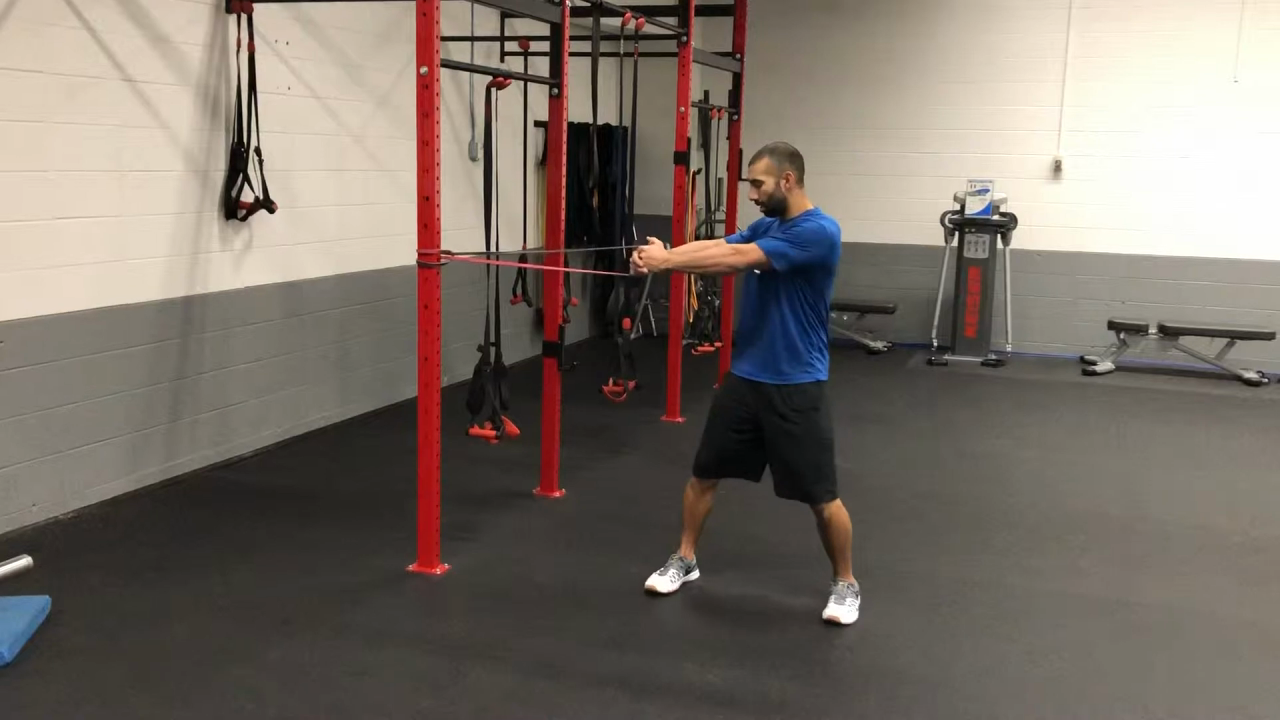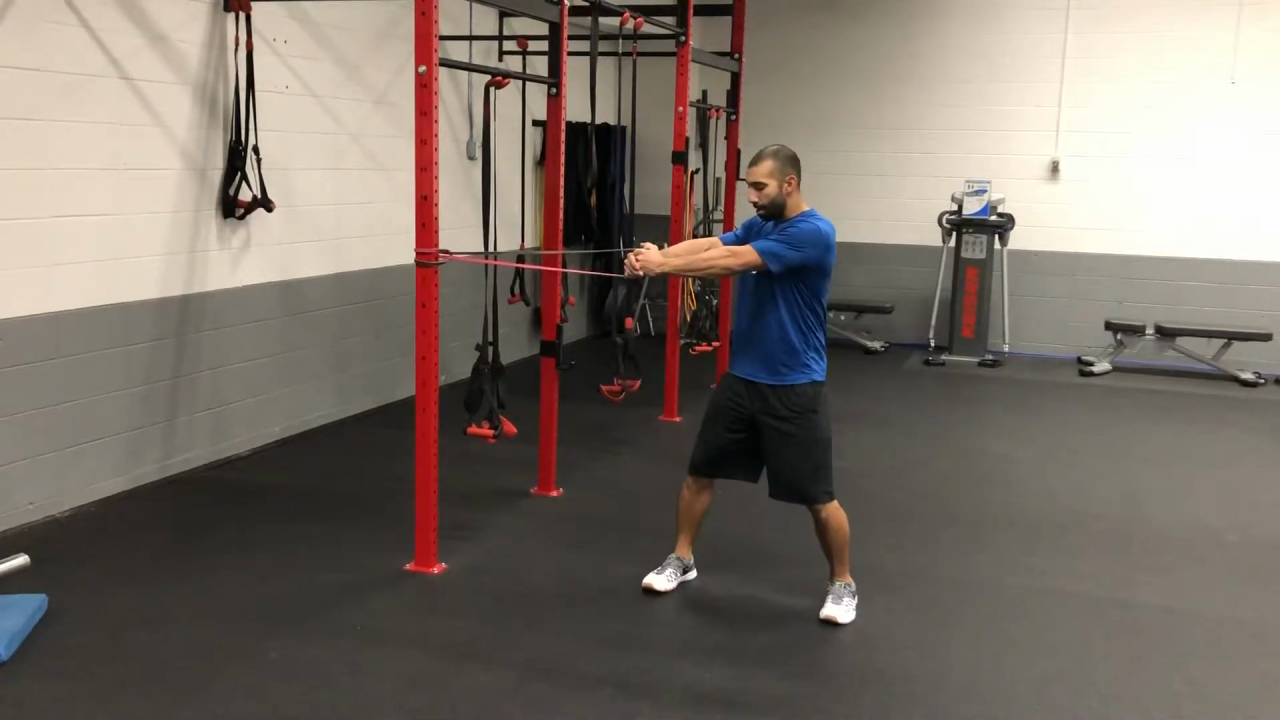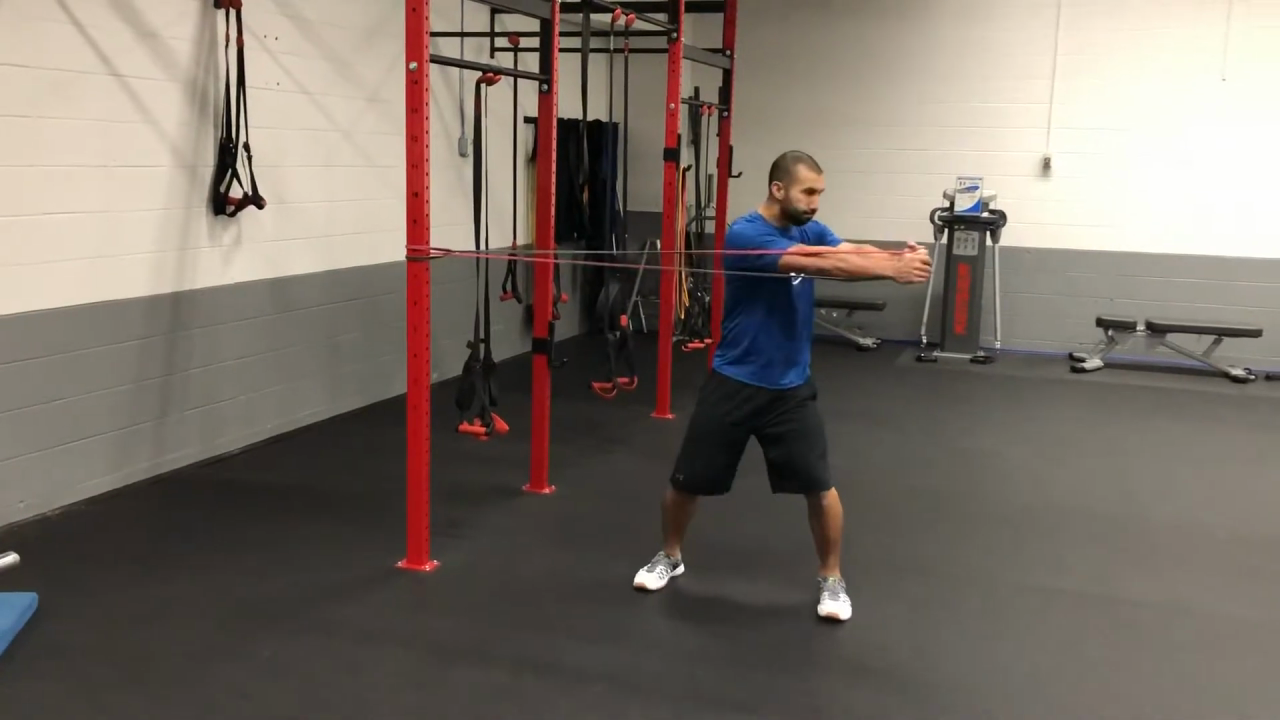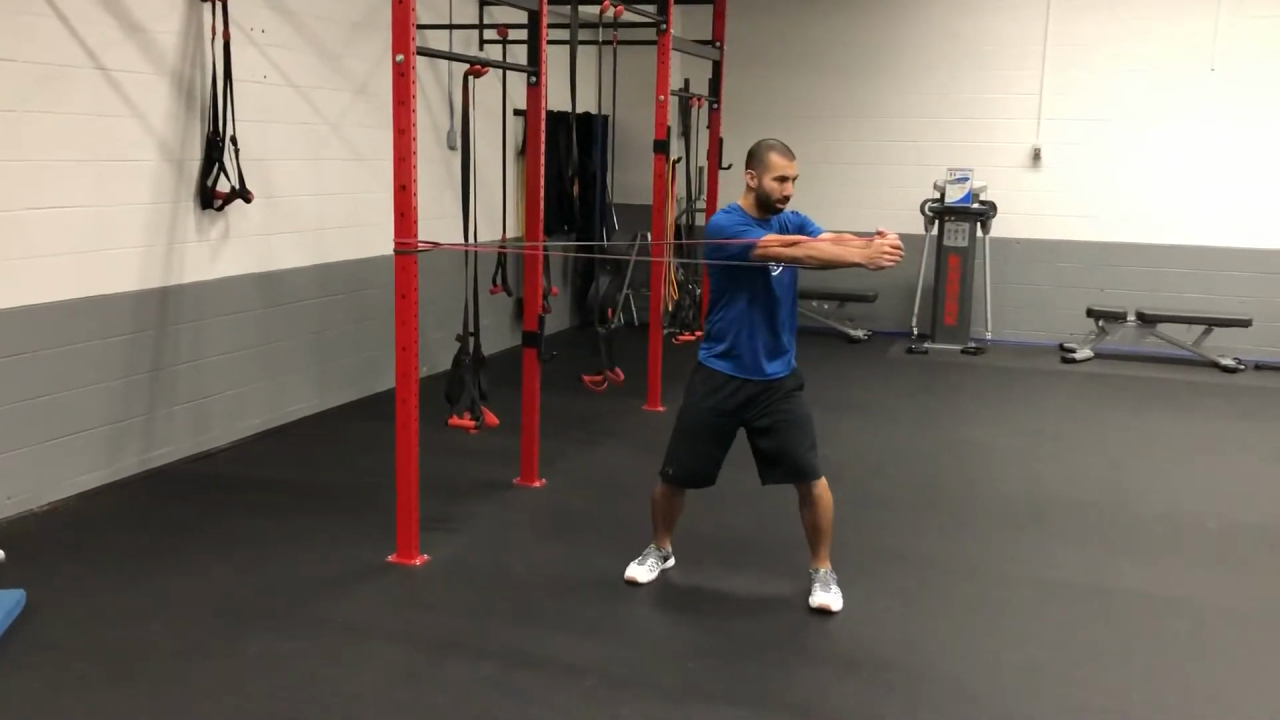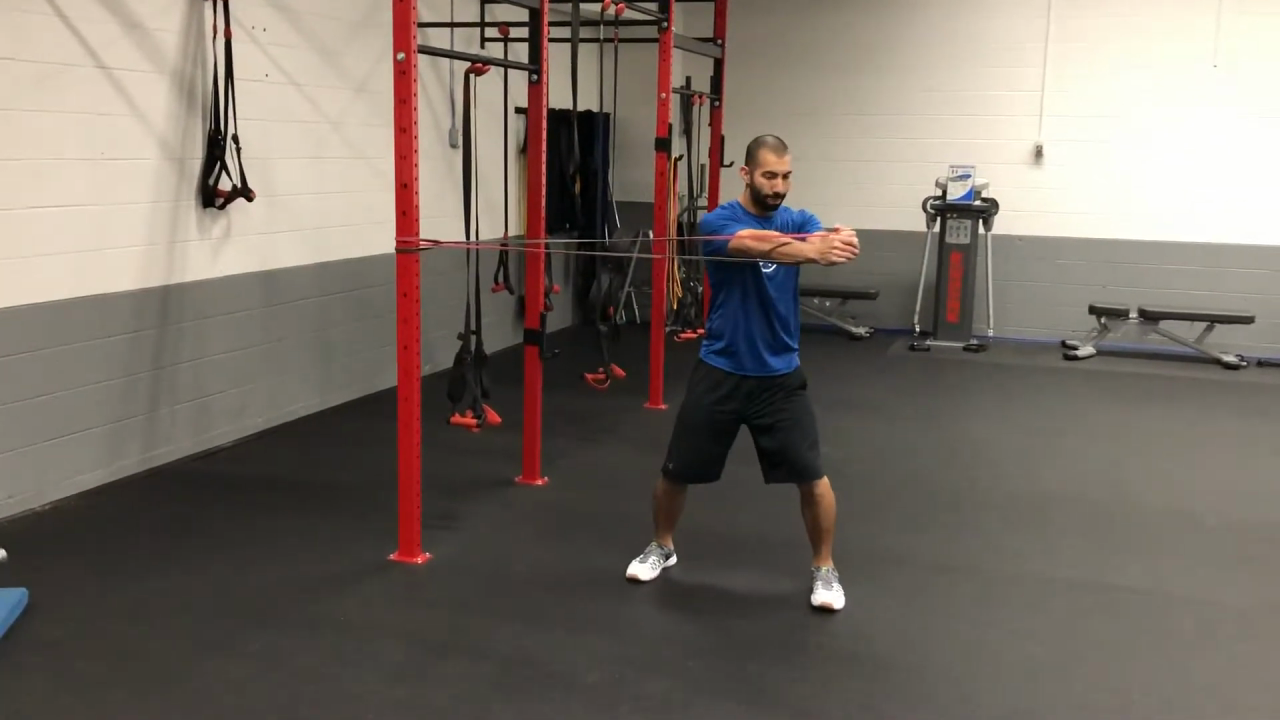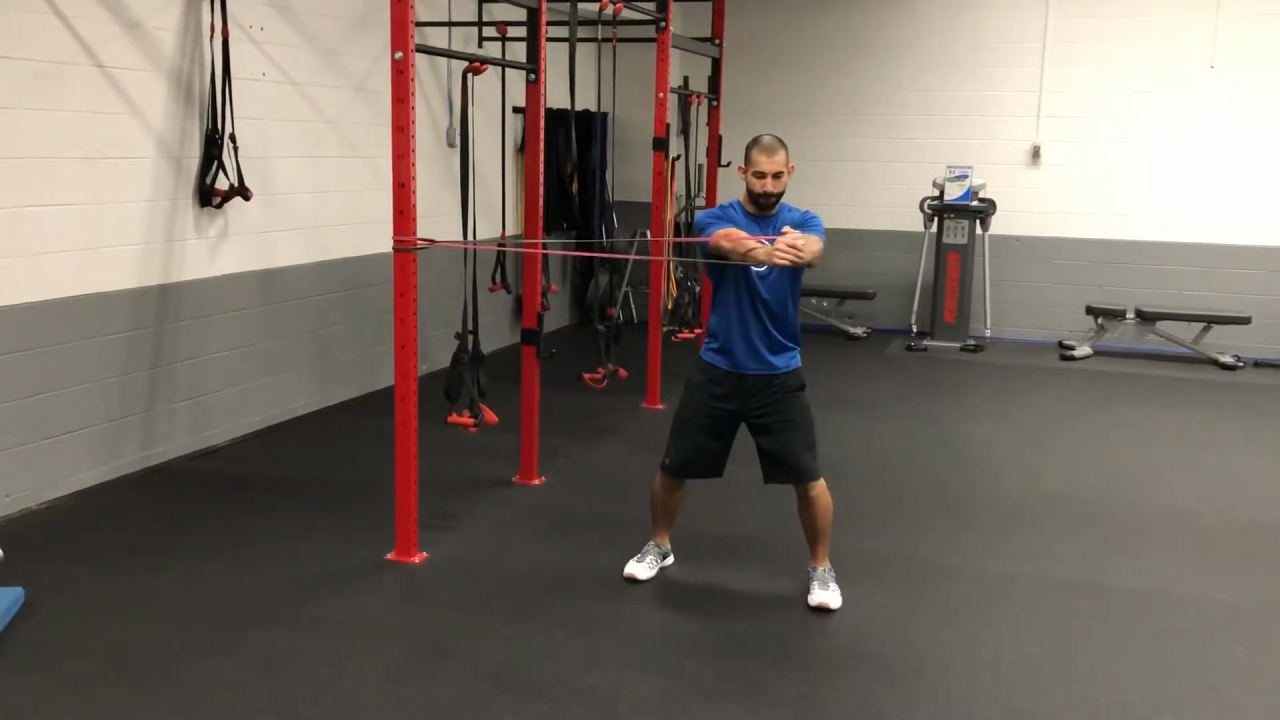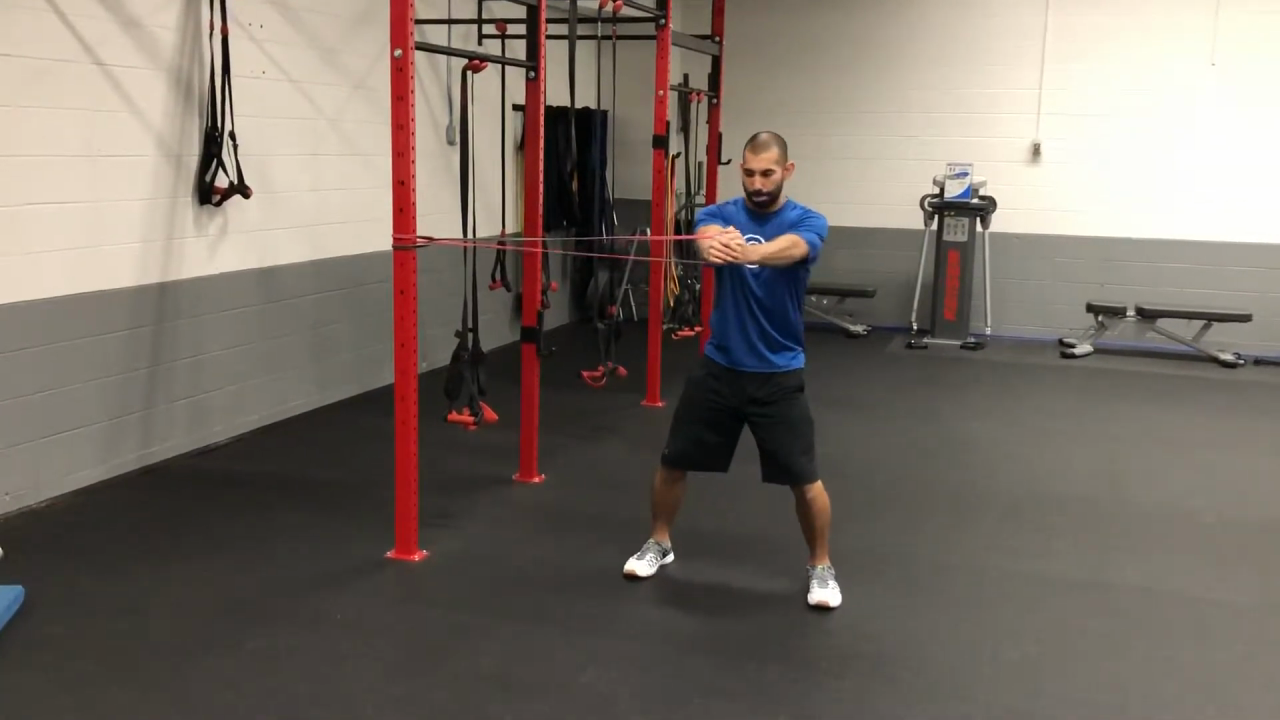
dt=0.7s
person 1, frame 1
left shoulder: (819, 232)
right shoulder: (765, 226)
left elbow: (739, 260)
right elbow: (715, 246)
left wrist: (667, 262)
right wrist: (663, 254)
left hip: (796, 385)
right hip: (743, 375)
left knee: (821, 497)
right knee: (704, 474)
left ankle: (844, 584)
right ankle: (684, 560)
person 1, frame 2
left shoulder: (813, 233)
right shoulder: (759, 226)
left elbow: (734, 261)
right elbow: (708, 245)
left wrist: (662, 266)
right wrist: (657, 254)
left hip: (794, 387)
right hip: (741, 377)
left knee: (818, 497)
right knee: (700, 472)
left ankle: (842, 583)
right ankle: (682, 559)
person 1, frame 3
left shoulder: (810, 230)
right shoulder: (745, 235)
left elbow: (851, 252)
right elbow: (818, 265)
left wrist: (899, 256)
right wrist: (892, 270)
left hip: (791, 387)
right hip: (734, 383)
left knee: (820, 488)
right knee: (687, 482)
left ankle: (831, 578)
right ankle: (669, 556)
person 1, frame 4
left shoulder: (792, 221)
right shoulder: (725, 226)
left elbow: (830, 241)
right elbow: (793, 253)
left wrist: (872, 243)
right wrist: (863, 257)
left hip: (778, 377)
right hip: (721, 375)
left knee: (810, 478)
right knee: (676, 476)
left ankle: (822, 570)
right ankle: (660, 549)
person 1, frame 5
left shoulder: (799, 220)
right shoulder: (718, 222)
left elbow: (818, 240)
right elbow: (761, 245)
left wrist: (838, 243)
right wrist: (815, 252)
left hip: (780, 375)
right hip: (720, 372)
left knee: (812, 477)
right knee: (676, 472)
left ankle: (824, 568)
right ankle: (661, 546)
person 1, frame 6
left shoulder: (803, 220)
right shoulder: (714, 219)
left elbow: (813, 248)
right elbow: (733, 244)
left wrist: (799, 249)
right wrist: (768, 251)
left hip: (779, 374)
right hip: (718, 369)
left knee: (808, 479)
right knee: (673, 468)
left ankle: (820, 568)
right ankle: (659, 546)
person 1, frame 7
left shoulder: (808, 222)
right shoulder: (720, 213)
left elbow: (788, 250)
right elbow: (707, 236)
left wrist: (744, 253)
right wrist: (713, 245)
left hip: (779, 373)
right hip: (719, 366)
left knee: (804, 479)
right knee: (673, 461)
left ankle: (820, 566)
right ankle: (659, 543)
